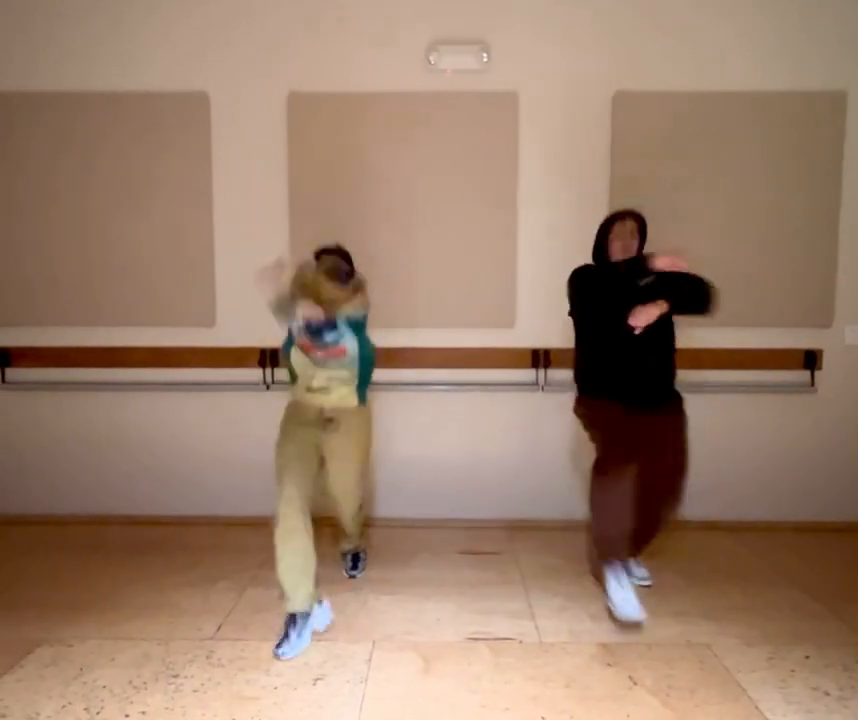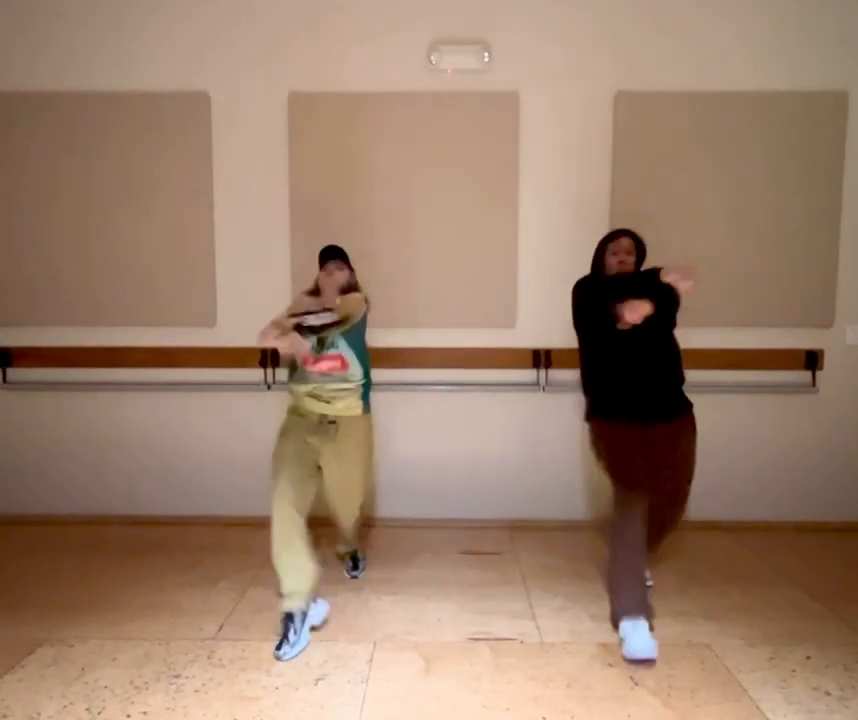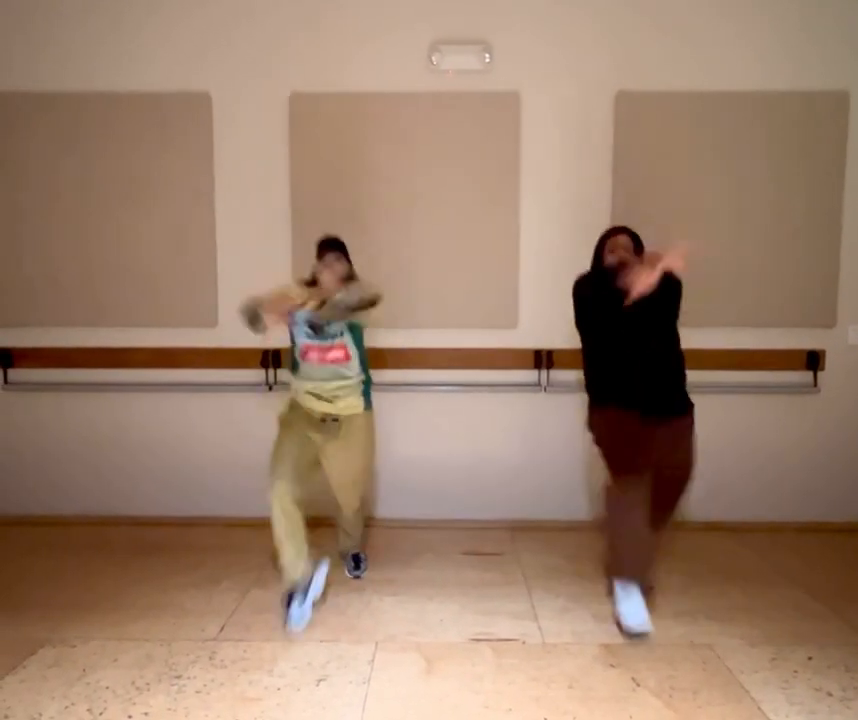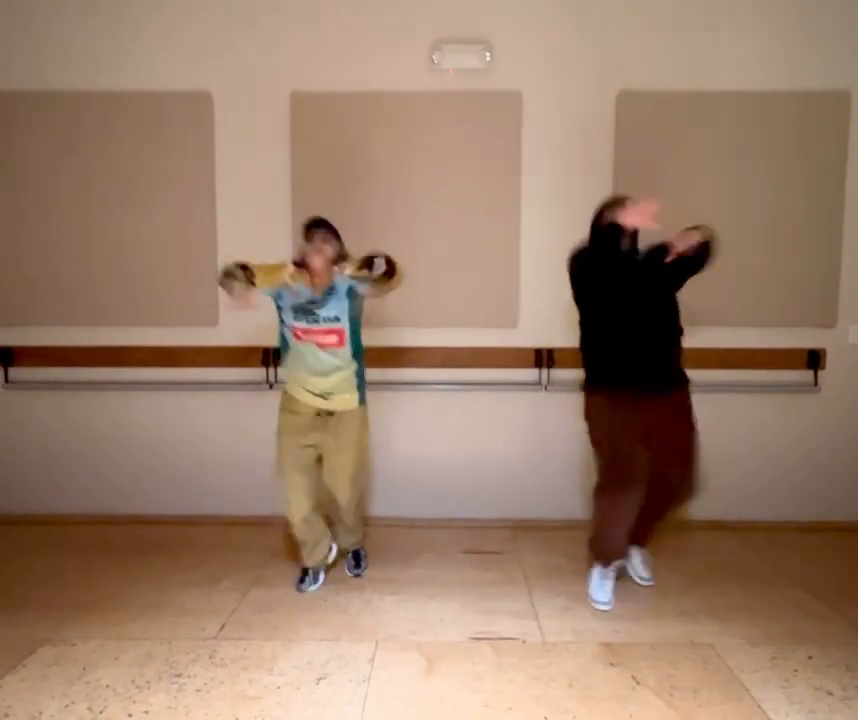
dt=0.1s
person 1, frame 1
left shoulder: (665, 274)
right shoulder: (585, 279)
left elbow: (702, 298)
right elbow: (594, 303)
left wrist: (662, 305)
right wrist: (650, 270)
left hip: (661, 401)
right hip: (607, 401)
left knee: (663, 487)
right knee: (617, 465)
left ankle: (628, 550)
right ankle: (612, 564)
person 1, frame 2
left shoulder: (655, 285)
right shoulder: (589, 292)
left elbow: (668, 301)
right elbow: (605, 310)
left wrist: (648, 305)
right wrist: (664, 286)
left hip: (671, 417)
right hip: (615, 419)
left knee: (668, 502)
right knee: (633, 495)
left ankle: (631, 565)
right ankle: (632, 617)
person 1, frame 3
left shoulder: (657, 289)
right shoulder: (590, 291)
left elbow: (671, 280)
right elbow: (606, 297)
left wrist: (652, 277)
right wrist: (643, 275)
left hip: (670, 413)
right hip: (616, 412)
left knee: (663, 496)
right knee: (630, 478)
left ankle: (631, 569)
right ankle: (629, 584)
person 1, frame 4
left shoulder: (660, 262)
right shoulder: (589, 264)
left elbow: (695, 254)
right elbow: (595, 256)
left wrist: (694, 239)
right wrist: (618, 223)
left hip: (667, 390)
right hip: (613, 394)
left knee: (676, 481)
right knee: (621, 479)
left ankle: (633, 543)
right ankle: (603, 565)
person 2, frame 1
left shoulder: (354, 298)
right shoulder: (303, 306)
left elbow: (341, 293)
left hip: (346, 412)
right hip: (302, 412)
left knee: (347, 495)
right knee: (291, 501)
left ankle: (352, 546)
right ankle: (301, 609)
person 2, frame 2
left shoulder: (355, 304)
right shoulder: (301, 308)
left elbow: (334, 315)
right elbow: (275, 335)
left wrist: (292, 330)
right wrist: (289, 341)
left hip: (347, 418)
right hip: (302, 416)
left knee: (347, 503)
right knee: (285, 503)
left ankle: (350, 548)
right ankle: (298, 608)
person 2, frame 3
left shoulder: (353, 295)
right shoulder: (296, 299)
left elbow: (363, 299)
right elbow: (256, 313)
left wrist: (340, 296)
right wrist: (267, 313)
left hip: (349, 414)
right hip: (302, 412)
left knee: (350, 495)
right knee: (282, 490)
left ankle: (352, 548)
right ankle: (300, 580)
person 2, frame 4
left shoulder: (349, 278)
right shoulder: (286, 278)
left elbow: (386, 274)
right elbow: (237, 275)
left wrist: (377, 268)
right wrist: (237, 282)
left hip: (344, 406)
right hip: (297, 405)
left knee: (345, 490)
right knee: (297, 497)
left ankle: (352, 546)
right ankle: (318, 553)
